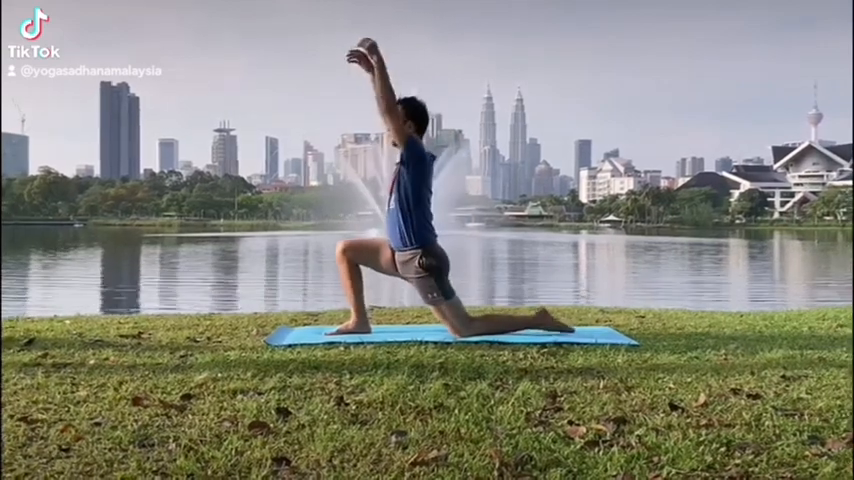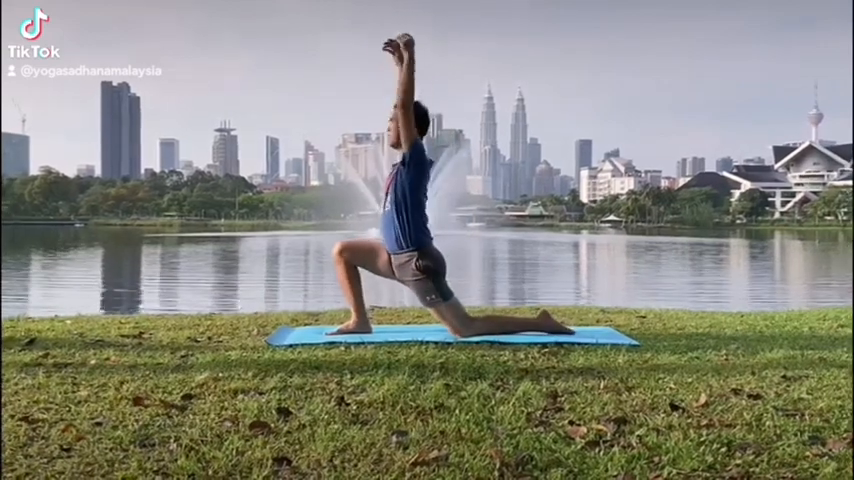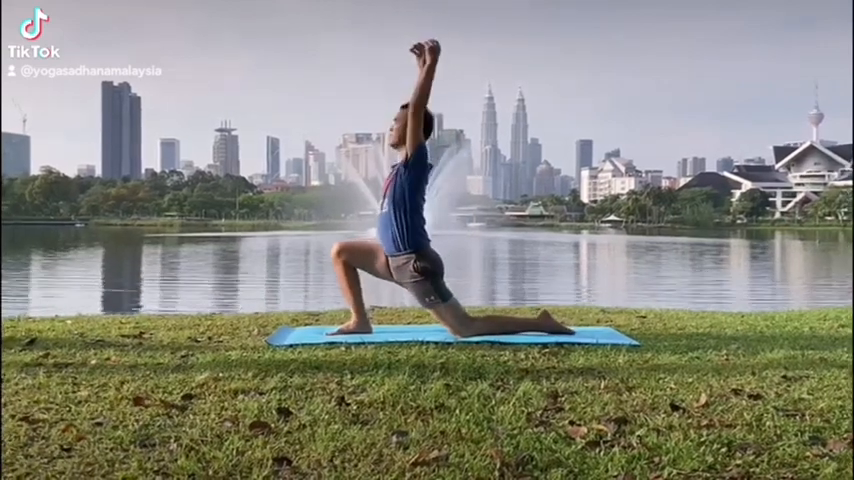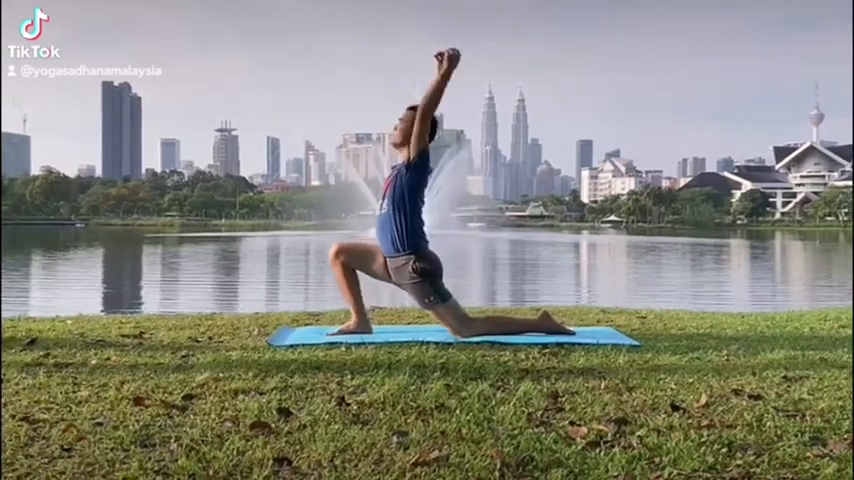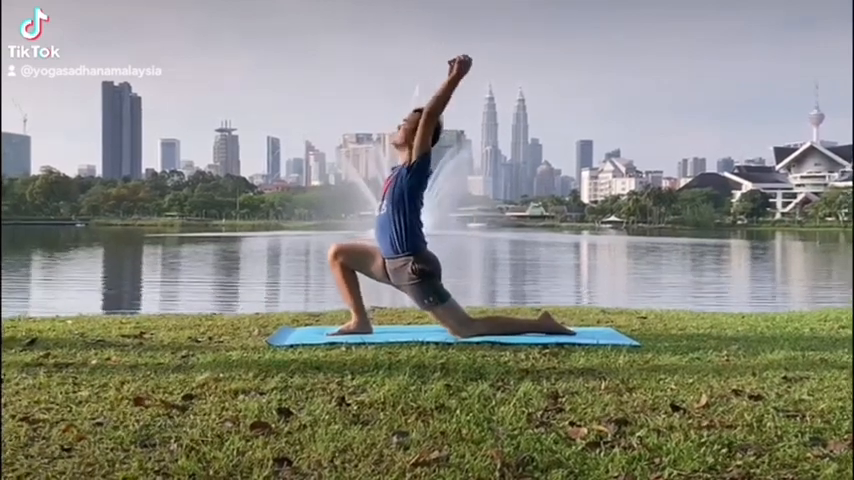
dt=0.2s
person 1, frame 1
left shoulder: (416, 157)
right shoulder: (412, 159)
left elbow: (387, 110)
right elbow: (390, 110)
left wrist: (377, 61)
right wrist: (372, 69)
left hip: (421, 260)
right hip: (402, 254)
left knee: (465, 328)
right knee: (345, 250)
left ankle: (537, 320)
right ankle: (358, 321)
person 1, frame 2
left shoulder: (415, 161)
right shoulder: (407, 163)
left elbow: (406, 108)
right elbow: (404, 110)
left wrist: (408, 59)
right wrist: (402, 63)
left hip: (417, 263)
right hip: (398, 257)
left knee: (465, 328)
right knee: (342, 251)
left ankle: (539, 323)
right ankle: (359, 321)
person 1, frame 3
left shoulder: (415, 162)
right shoulder: (404, 165)
left elbow: (417, 111)
right elbow: (414, 110)
left wrist: (430, 65)
right wrist: (425, 66)
left hip: (415, 264)
right hip: (396, 258)
left knee: (465, 328)
right knee: (340, 252)
left ankle: (540, 323)
right ankle: (359, 321)
person 1, frame 4
left shoulder: (416, 165)
right shoulder: (404, 167)
left elbow: (424, 115)
right elbow: (423, 113)
left wrist: (446, 72)
right wrist: (442, 72)
left hip: (414, 265)
right hip: (394, 260)
left knee: (466, 328)
right knee: (339, 253)
left ankle: (540, 324)
right ankle: (359, 321)
person 1, frame 5
left shoulder: (415, 168)
right shoulder: (403, 169)
left elbow: (429, 117)
right elbow: (429, 116)
left wrist: (455, 78)
right wrist: (452, 78)
left hip: (413, 267)
right hip: (392, 262)
left knee: (465, 328)
right knee: (338, 254)
left ankle: (540, 325)
right ankle: (360, 321)
